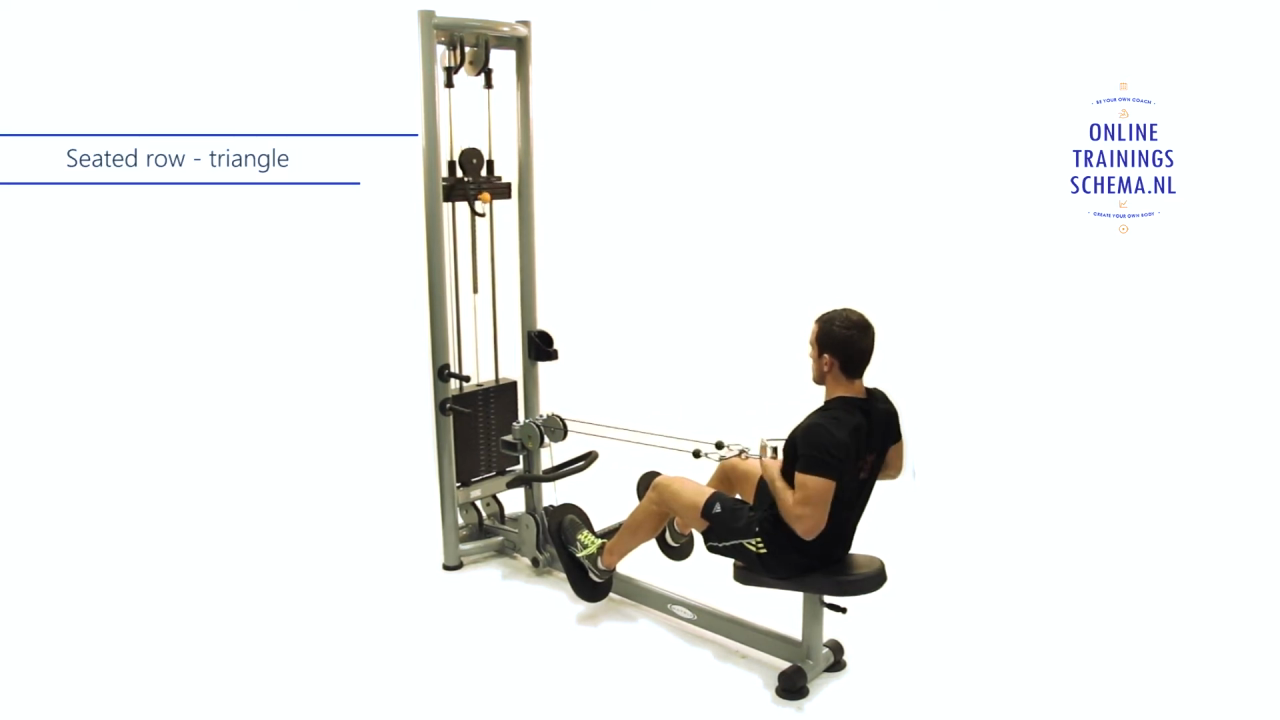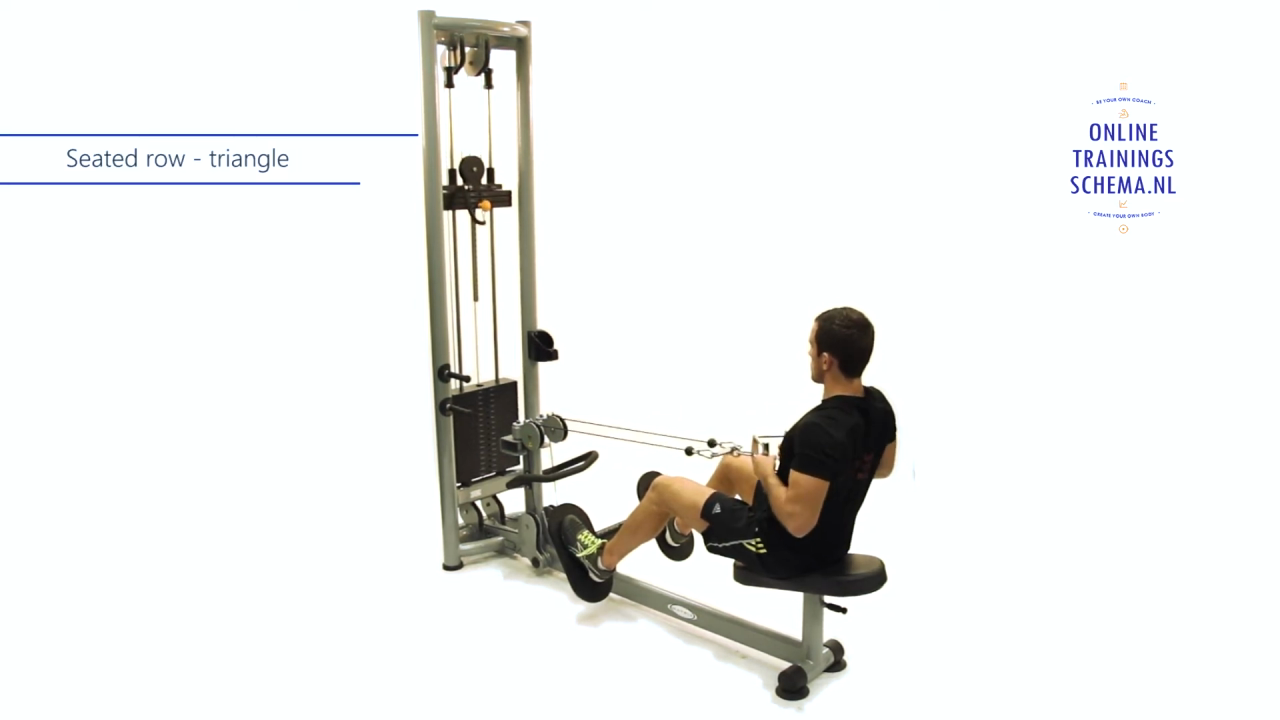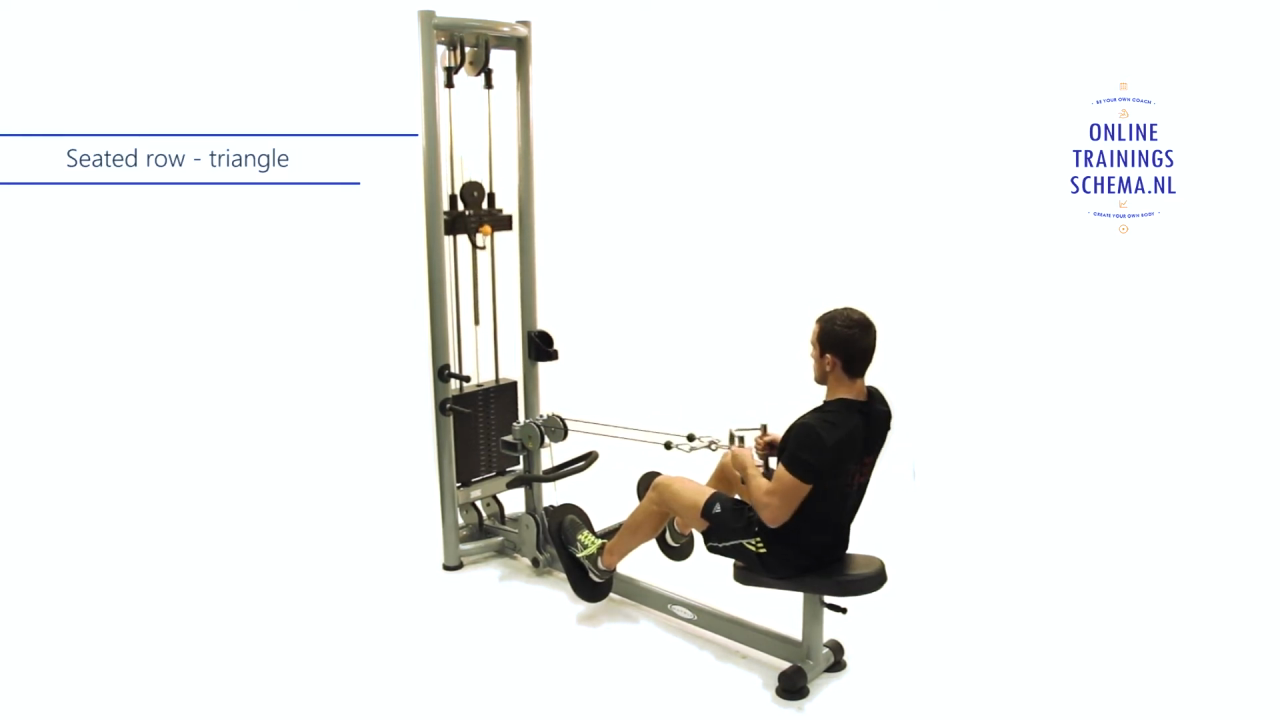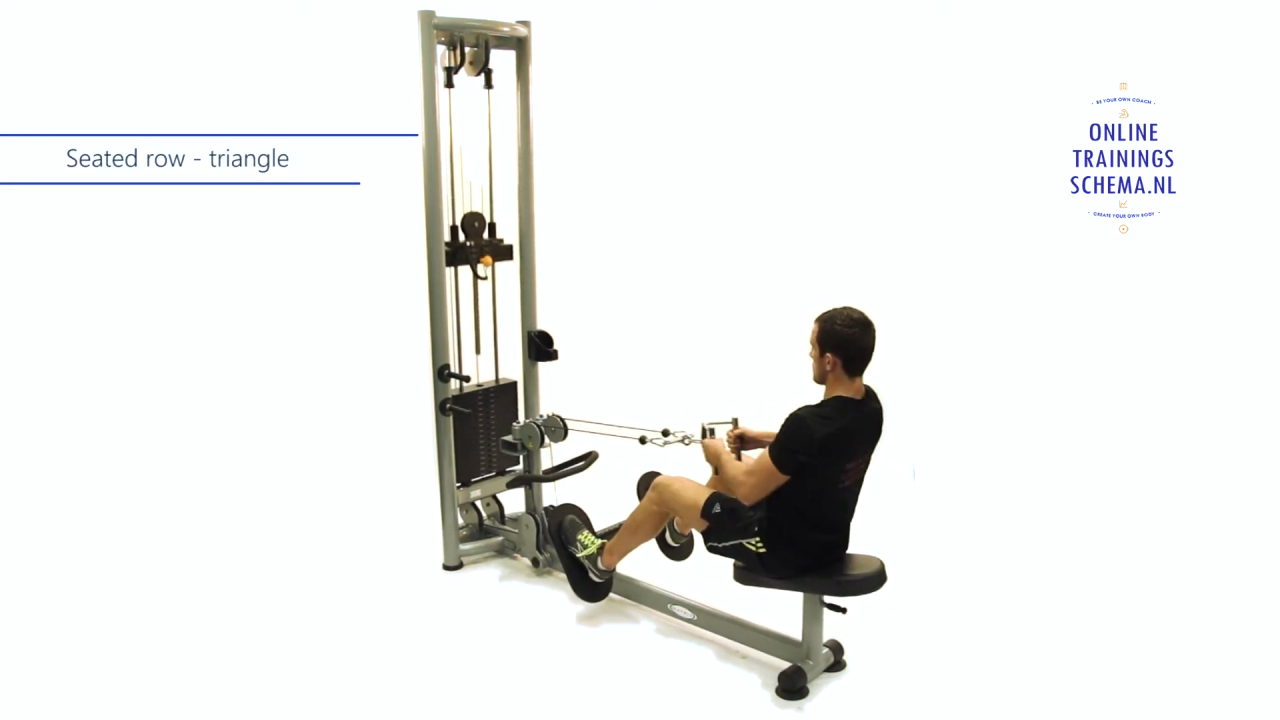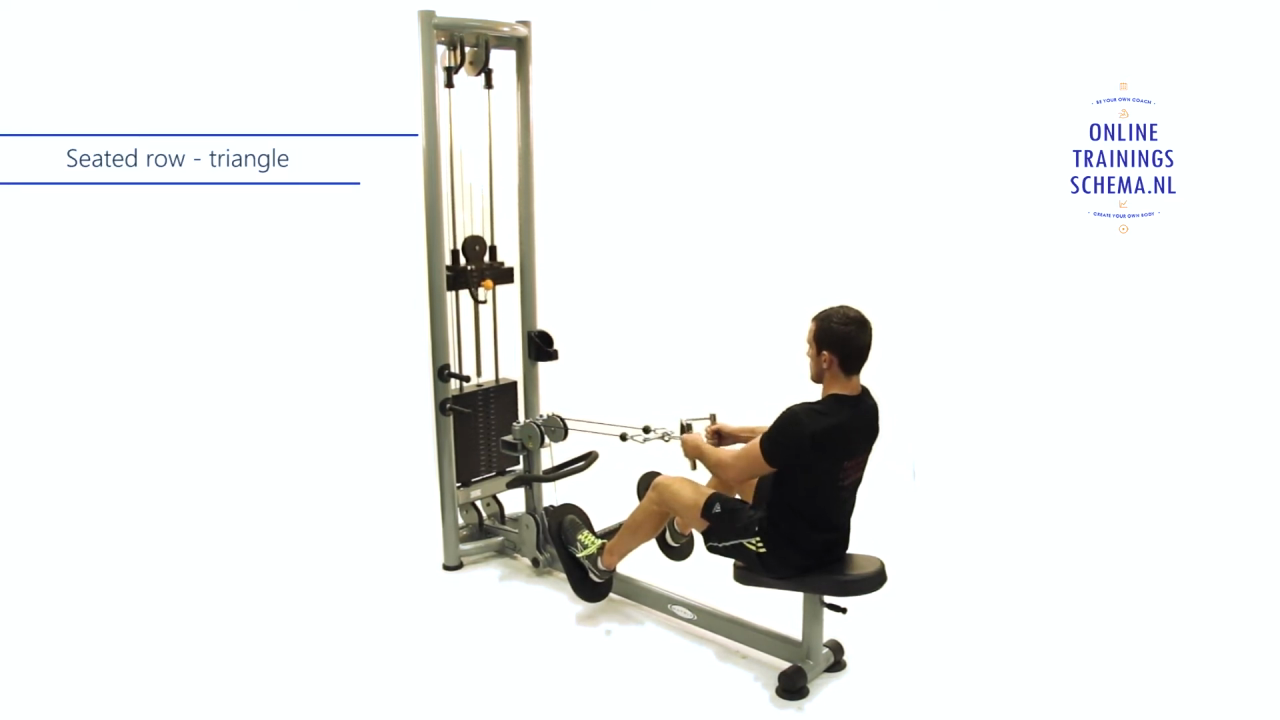
dt=0.3s
person 1, frame 1
left shoulder: (821, 431)
right shoulder: (882, 408)
left elbow: (807, 524)
right elbow: (892, 468)
left wrist: (775, 476)
left hip: (785, 549)
right hip: (832, 543)
left knee: (664, 487)
right knee: (732, 464)
left ankle: (604, 559)
right ankle: (678, 527)
person 1, frame 2
left shoulder: (819, 429)
right shoulder: (879, 407)
left elbow: (797, 521)
right elbow: (884, 467)
left wrist: (767, 472)
left hip: (785, 549)
right hip: (830, 540)
left knee: (664, 487)
right knee: (731, 464)
left ankle: (603, 559)
right ankle: (679, 528)
person 1, frame 3
left shoulder: (816, 430)
right shoulder: (876, 406)
left elbow: (772, 512)
left wrist: (747, 467)
right wrist: (788, 449)
left hip: (784, 549)
right hip: (827, 541)
left knee: (664, 487)
right knee: (728, 464)
left ankle: (603, 560)
right ankle: (679, 528)
person 1, frame 4
left shoulder: (810, 422)
right shoulder: (869, 405)
left elbow: (747, 488)
left wrist: (719, 455)
right wrist: (761, 439)
left hip: (781, 548)
right hip: (827, 540)
left knee: (663, 487)
right knee: (733, 466)
left ankle: (603, 559)
right ankle: (679, 527)
person 1, frame 5
left shoulder: (806, 420)
right shoulder: (864, 405)
left elbow: (734, 472)
left wrist: (699, 448)
right wrist: (738, 434)
left hip: (782, 547)
right hip: (826, 540)
left knee: (664, 487)
right knee: (731, 459)
left ankle: (603, 560)
right ankle: (679, 527)
